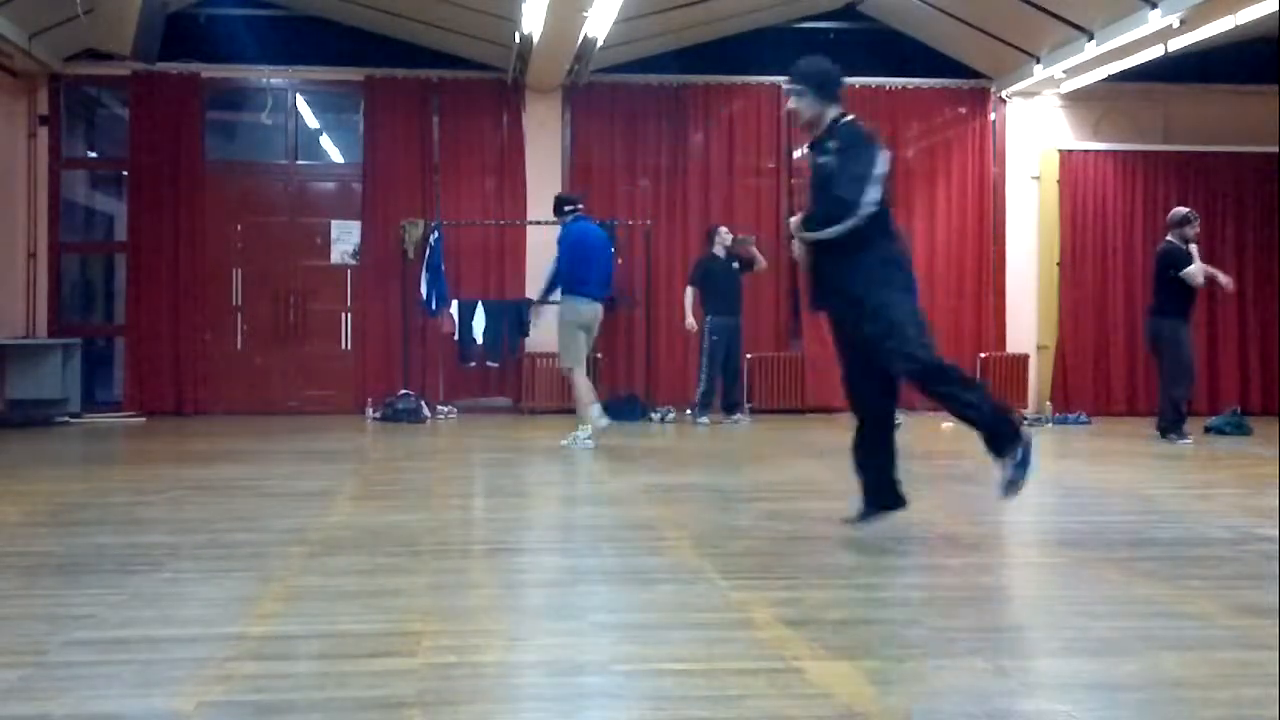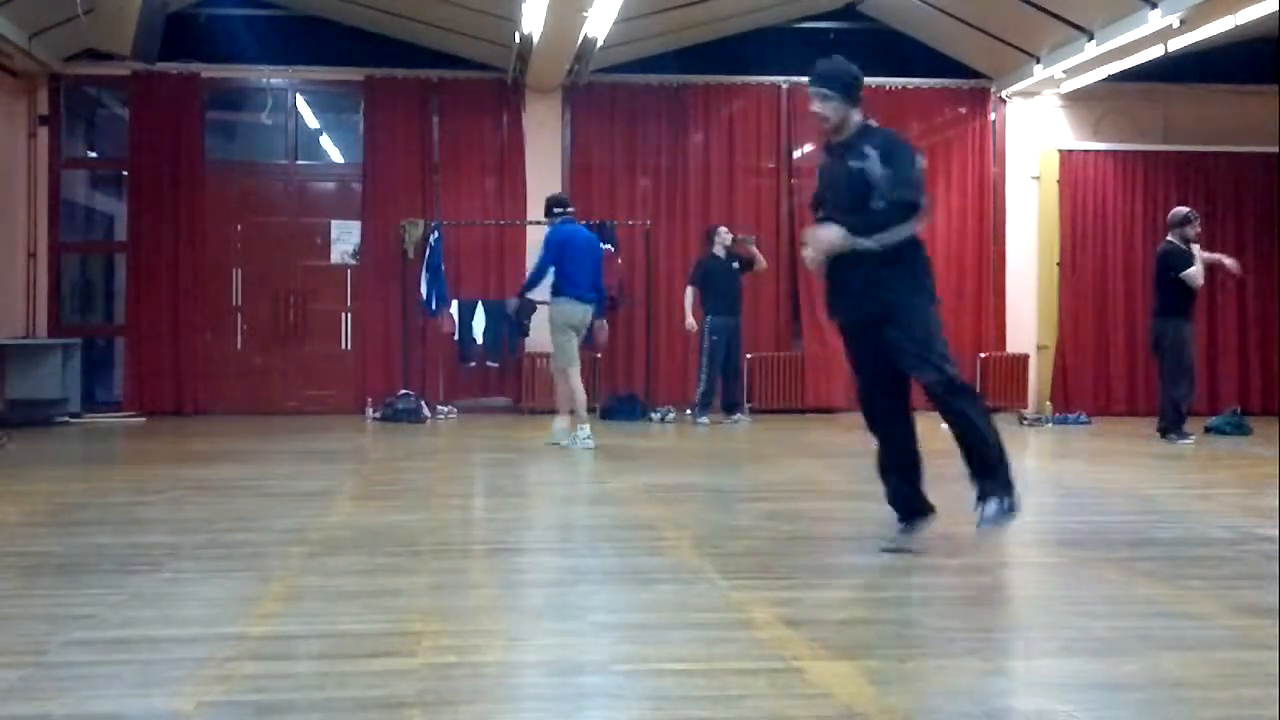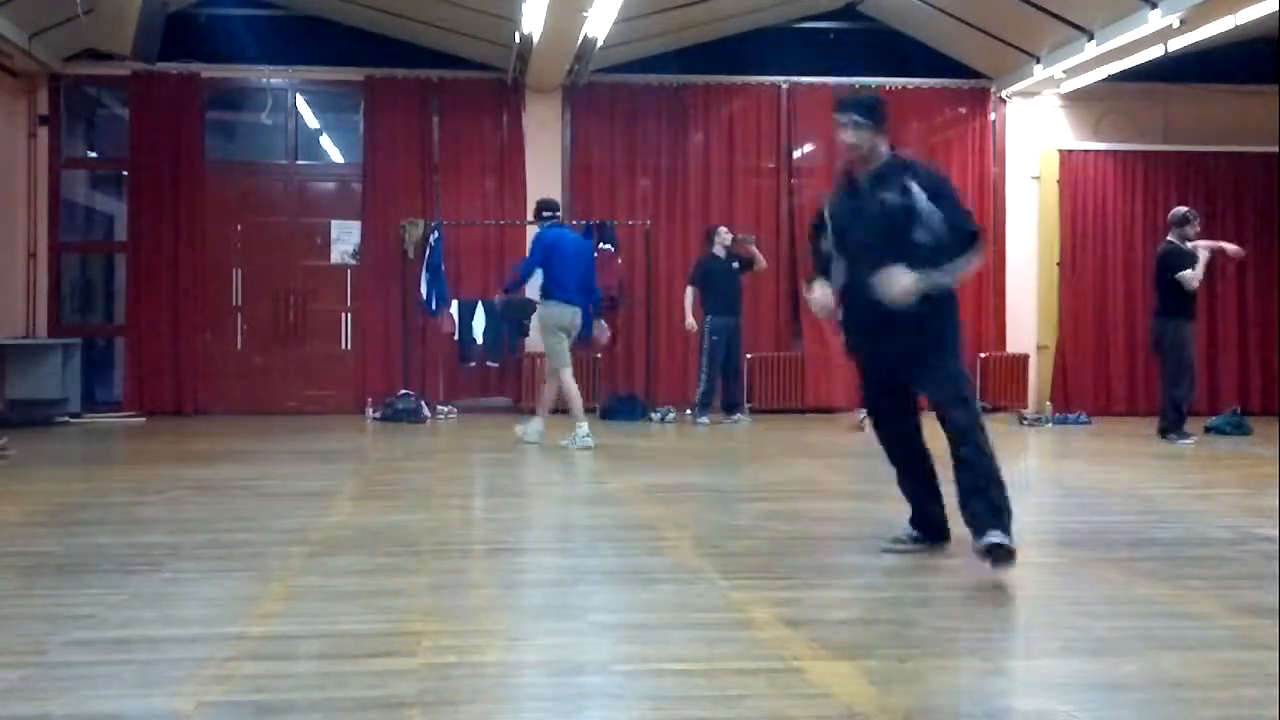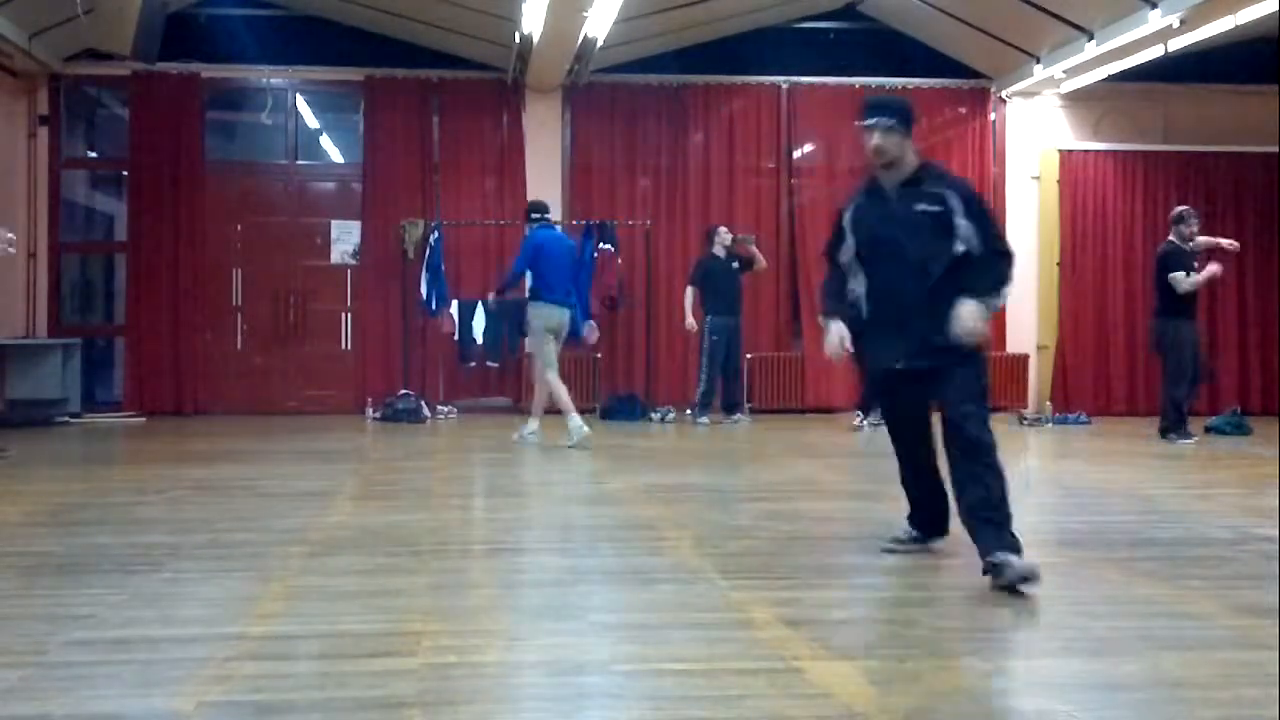
dt=0.1s
person 1, frame 1
left shoulder: (854, 142)
right shoulder: (824, 148)
left elbow: (854, 204)
left wrist: (805, 227)
right wrist: (807, 233)
left hip: (878, 279)
right hip: (843, 288)
left knee: (916, 360)
right knee: (866, 393)
left ankle: (1009, 441)
right ankle: (878, 495)
person 1, frame 2
left shoulder: (885, 147)
right shoulder: (832, 158)
left elbow: (909, 207)
right elbow: (827, 218)
left wrist: (848, 238)
right wrist: (818, 242)
left hip: (899, 291)
right hip: (856, 300)
left knee: (938, 377)
right knee: (882, 406)
left ankle: (995, 487)
right ankle: (910, 508)
person 1, frame 3
left shoulder: (917, 181)
right shoulder: (838, 200)
left elbow: (967, 239)
right elbow: (825, 254)
left wrist: (920, 275)
right wrist: (821, 284)
left hip: (927, 328)
right hip: (871, 335)
left knee: (959, 416)
right knee: (895, 431)
left ankle: (990, 528)
right ankle: (928, 527)
person 1, frame 4
left shoulder: (950, 193)
right shoulder: (856, 210)
left elbow: (996, 256)
right elbow: (839, 271)
left wrist: (976, 303)
right wrist: (836, 319)
left hip: (950, 344)
right hip: (888, 348)
left knee: (969, 433)
right knee: (909, 442)
left ankle: (999, 550)
right ankle: (926, 525)
person 2, frame 1
left shoulder: (571, 232)
right shoulder: (602, 235)
left elbow: (561, 271)
left wrist: (542, 300)
left hip: (574, 304)
right hip: (596, 306)
left knee: (575, 371)
right knee: (577, 368)
left ankle: (584, 432)
right ankle: (596, 415)
person 2, frame 2
left shoulder: (557, 234)
right shoulder: (591, 238)
left elbow: (541, 269)
right elbow: (599, 280)
left wrist: (518, 295)
right wrist: (599, 315)
left hip: (564, 306)
right hip: (586, 309)
left knee: (570, 371)
right knee: (561, 368)
left ankle: (583, 432)
right ankle: (562, 425)
person 2, frame 3
left shoulder: (544, 237)
right shoulder: (581, 242)
left elbow: (526, 271)
right elbow: (590, 283)
left wrist: (505, 292)
right wrist: (597, 317)
left hip: (553, 309)
right hip: (575, 312)
left knee: (563, 372)
right knee: (552, 370)
left ankle: (582, 431)
right ankle: (535, 427)
person 2, frame 4
left shoulder: (533, 239)
right shoulder: (569, 243)
left elbow: (518, 273)
right elbow: (578, 284)
left wrist: (497, 293)
right wrist: (586, 319)
left hip: (541, 310)
right hip: (564, 313)
left knee: (548, 373)
right knee: (540, 372)
left ankle: (576, 424)
right ankle: (531, 429)
person 3, frame 1
left shoulder: (1177, 248)
right shoulder: (1171, 251)
left elbow: (1194, 266)
right elbow: (1196, 279)
left wrist: (1217, 274)
right wrist: (1195, 255)
left hip: (1173, 321)
right hip: (1168, 322)
left knee: (1176, 373)
right knee: (1178, 374)
left ankle: (1167, 423)
right ankle: (1171, 428)
person 3, frame 2
left shoulder: (1179, 248)
right shoulder: (1171, 252)
left elbow: (1197, 258)
right elbow: (1197, 281)
left wrist: (1220, 258)
right wrist: (1197, 257)
left hip: (1175, 321)
right hip: (1171, 323)
left knee: (1179, 374)
right knee: (1178, 375)
left ankle: (1169, 423)
right ankle: (1171, 428)
person 3, frame 3
left shoulder: (1181, 247)
right shoulder: (1170, 252)
left elbow: (1196, 245)
right elbow: (1193, 283)
left wrist: (1222, 245)
right wrist: (1202, 260)
left hip: (1180, 321)
right hip: (1171, 323)
left knee: (1183, 374)
right knee: (1177, 375)
left ankle: (1171, 424)
right ankle: (1171, 429)
person 3, frame 4
left shoulder: (1182, 247)
right shoulder: (1170, 252)
left elbow: (1196, 242)
right elbow: (1182, 286)
left wrist: (1219, 241)
right wrist: (1208, 272)
left hip: (1184, 322)
right hip: (1172, 323)
left knee: (1196, 373)
right knee: (1178, 375)
left ankle: (1177, 424)
right ankle: (1171, 428)
person 4, frame 1
left shoulder: (735, 259)
right shoulder: (705, 261)
left elbow: (762, 266)
right elbow: (690, 288)
left wrist: (752, 248)
right wrist: (689, 315)
left hip: (734, 320)
right hip: (714, 321)
left knee: (734, 368)
right knee: (709, 368)
left ankle: (733, 410)
right ankle: (700, 411)
person 4, frame 2
left shoulder: (735, 259)
right shoulder: (705, 262)
left elbow: (762, 266)
right elbow: (691, 288)
left wrist: (751, 247)
right wrist: (689, 315)
left hip: (734, 320)
right hip: (714, 321)
left knee: (734, 368)
right knee: (709, 367)
left ankle: (733, 410)
right ankle: (700, 411)
person 4, frame 3
left shoulder: (735, 259)
right shoulder: (705, 262)
left elbow: (762, 266)
right elbow: (690, 289)
left wrist: (751, 247)
right wrist: (689, 315)
left hip: (734, 320)
right hip: (714, 321)
left knee: (734, 368)
right knee: (709, 368)
left ankle: (733, 410)
right ankle: (700, 411)
person 4, frame 4
left shoulder: (735, 259)
right shoulder: (705, 262)
left elbow: (761, 265)
right elbow: (691, 288)
left wrist: (751, 247)
right wrist: (689, 315)
left hip: (734, 320)
right hip: (714, 320)
left knee: (734, 368)
right knee: (709, 368)
left ankle: (733, 410)
right ankle: (700, 411)
